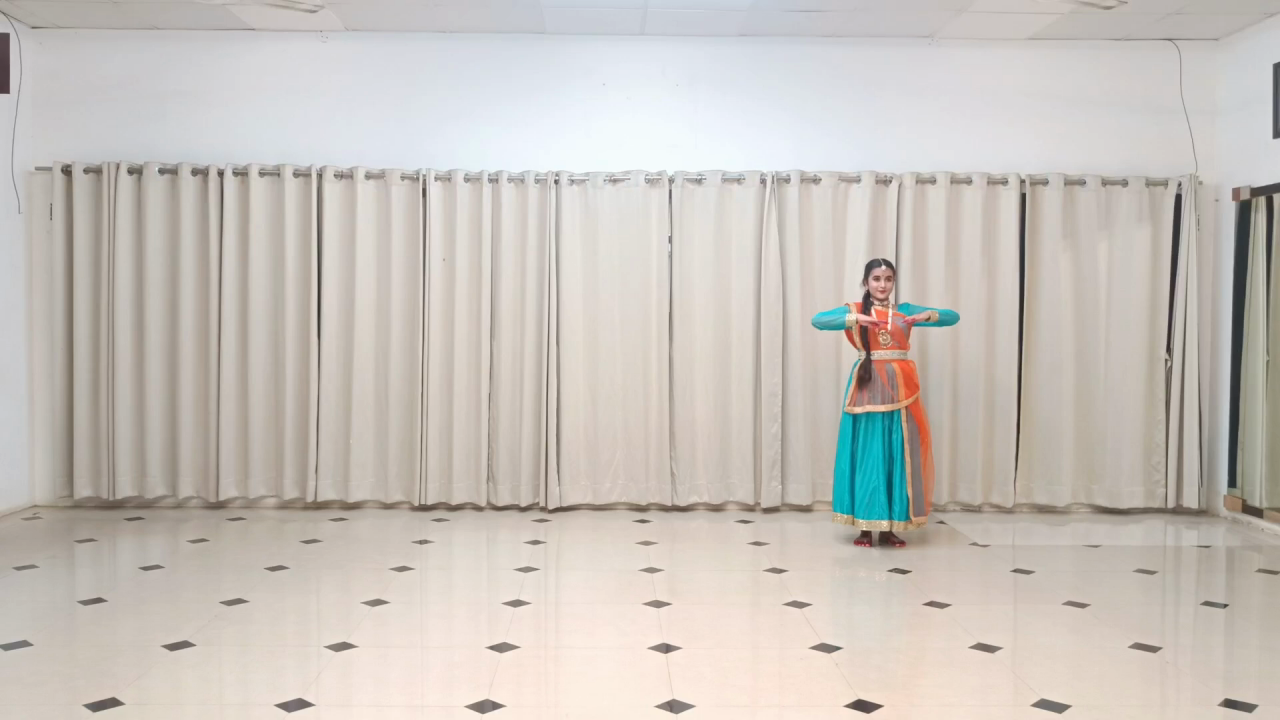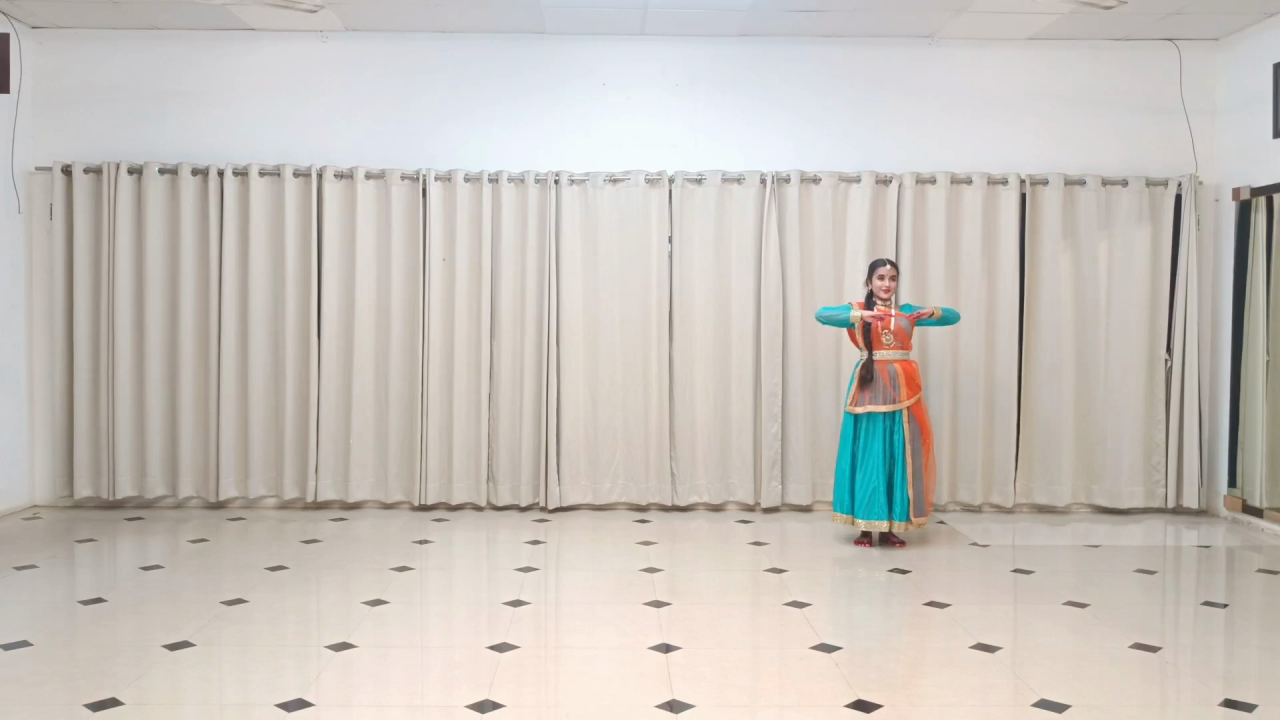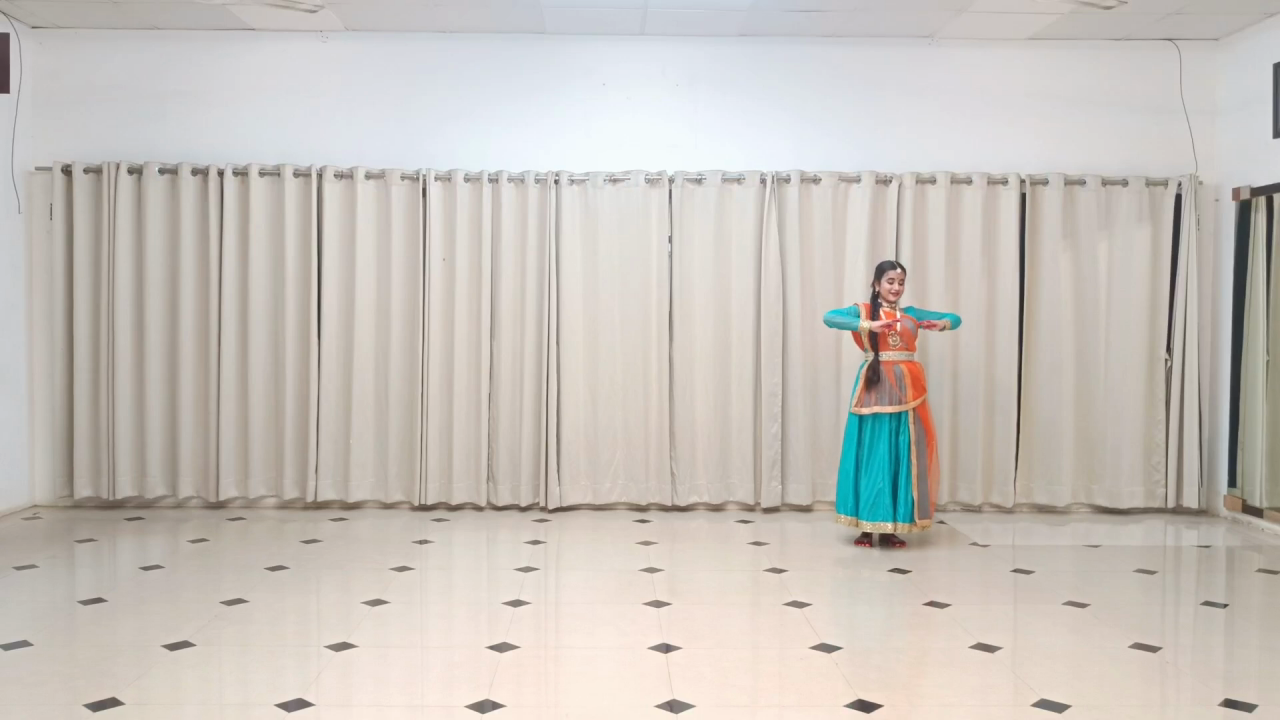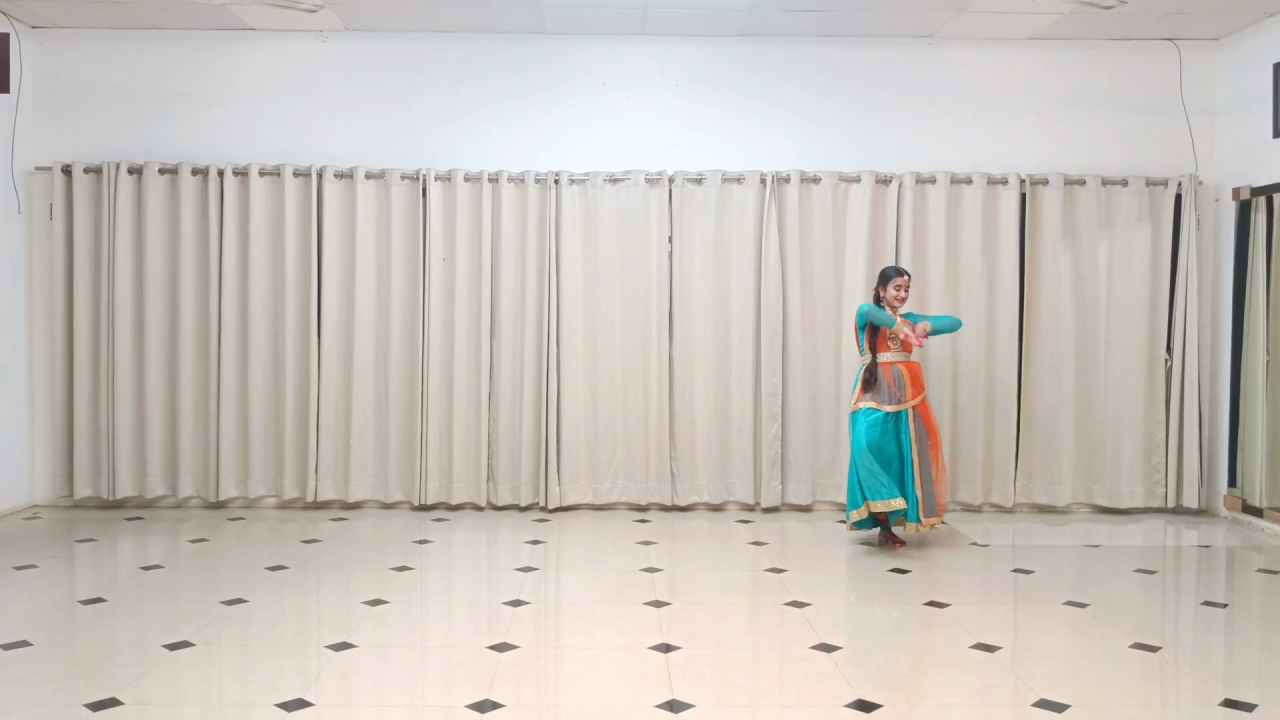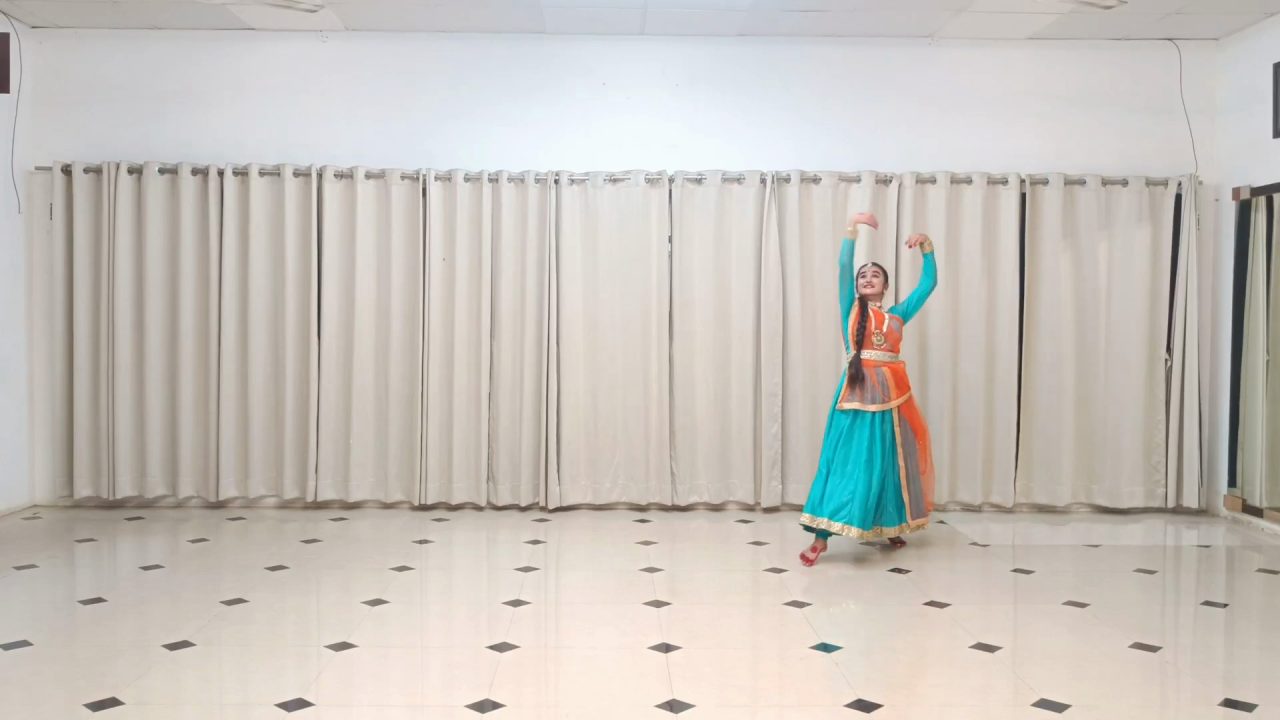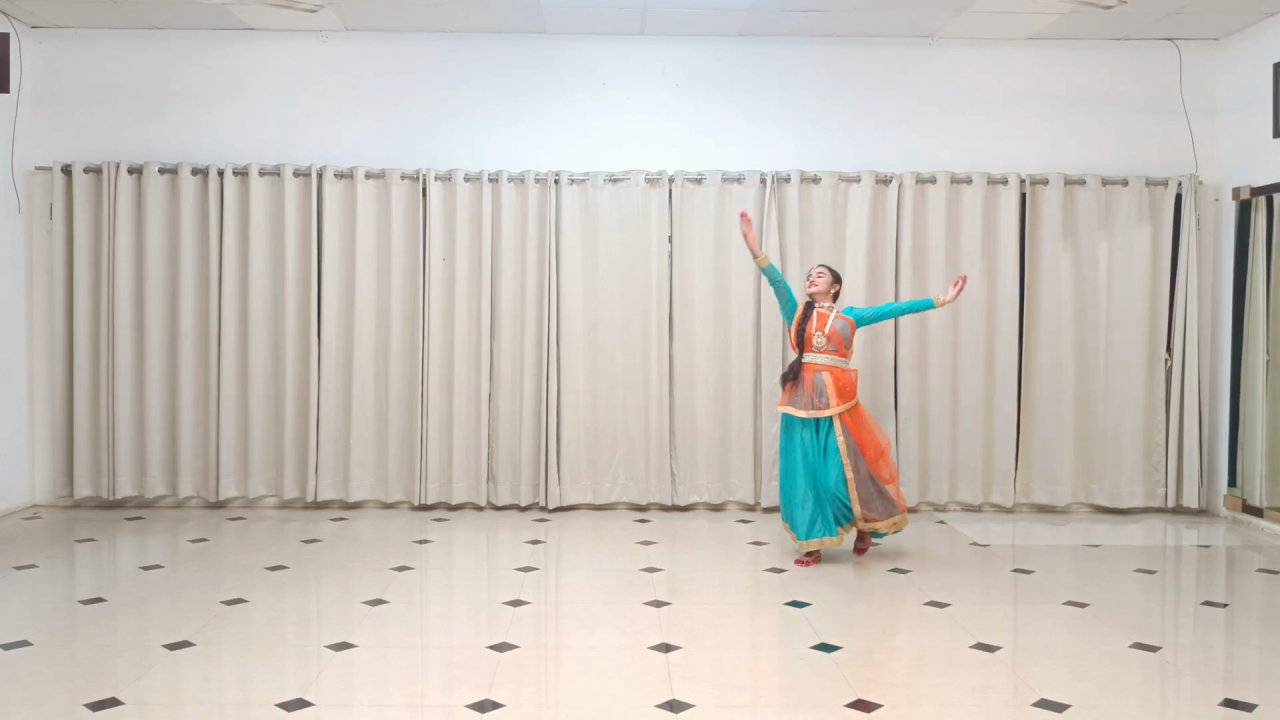
dt=0.4s
person 1, frame 1
left shoulder: (906, 311)
right shoulder: (854, 310)
left elbow: (953, 317)
right elbow: (818, 320)
left wrist: (928, 316)
right wrist: (857, 319)
left hip: (899, 388)
right hip: (868, 388)
left knee: (899, 454)
right knee: (867, 453)
left ankle: (890, 526)
right ankle: (865, 525)
person 1, frame 2
left shoulder: (908, 312)
right shoulder: (857, 309)
left elbow: (954, 316)
right elbow: (822, 314)
left wrist: (932, 312)
right wrist: (861, 315)
left hip: (902, 387)
right hip: (870, 387)
left knee: (900, 454)
right knee: (868, 453)
left ankle: (890, 526)
right ankle: (865, 526)
person 1, frame 3
left shoulder: (912, 314)
right shoulder: (863, 311)
left elbow: (955, 319)
right elbow: (830, 318)
left wrist: (942, 323)
right wrist: (869, 325)
left hip: (907, 390)
right hip: (875, 389)
left knee: (903, 456)
right knee: (872, 455)
left ankle: (891, 527)
right ankle: (866, 527)
person 1, frame 4
left shoulder: (911, 320)
right shoulder: (868, 311)
left elbow: (954, 322)
right elbow: (868, 312)
left wrist: (927, 326)
right wrist: (902, 328)
left hip: (906, 394)
right hip: (873, 391)
left knee: (904, 457)
right knee: (867, 446)
left ankle: (888, 526)
right ankle: (879, 514)
person 1, frame 5
left shoulder: (898, 315)
right shoulder: (852, 309)
left elbow: (929, 282)
right elbow: (845, 267)
left wrist: (926, 246)
right wrist: (854, 227)
left hip: (891, 395)
right hip: (856, 394)
left knee: (890, 461)
right knee: (843, 460)
left ankle: (892, 527)
right ankle: (820, 539)
person 1, frame 6
left shoulder: (850, 316)
right shoulder: (797, 313)
left elbow: (893, 309)
right elbow: (776, 281)
left wrist: (940, 301)
right wrist: (755, 248)
left hip: (838, 401)
right hip: (803, 399)
left knee: (842, 470)
right knee: (804, 470)
left ankle: (865, 524)
right ankle: (812, 542)
